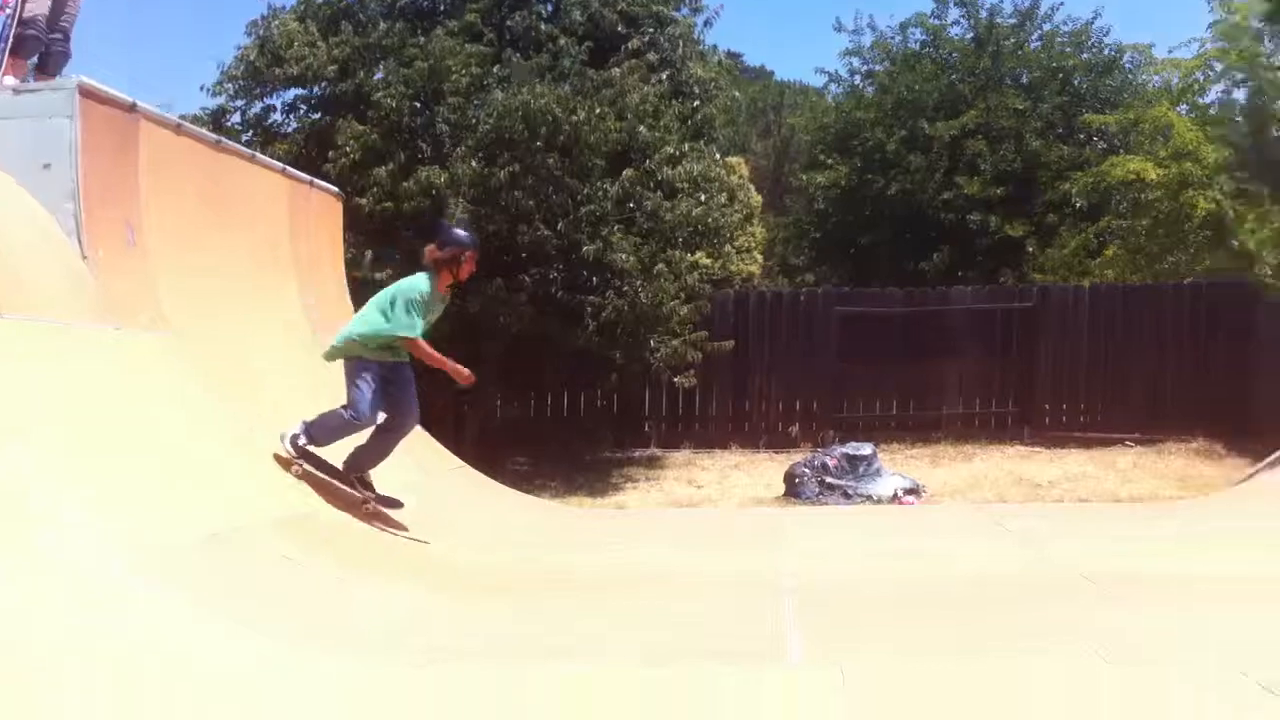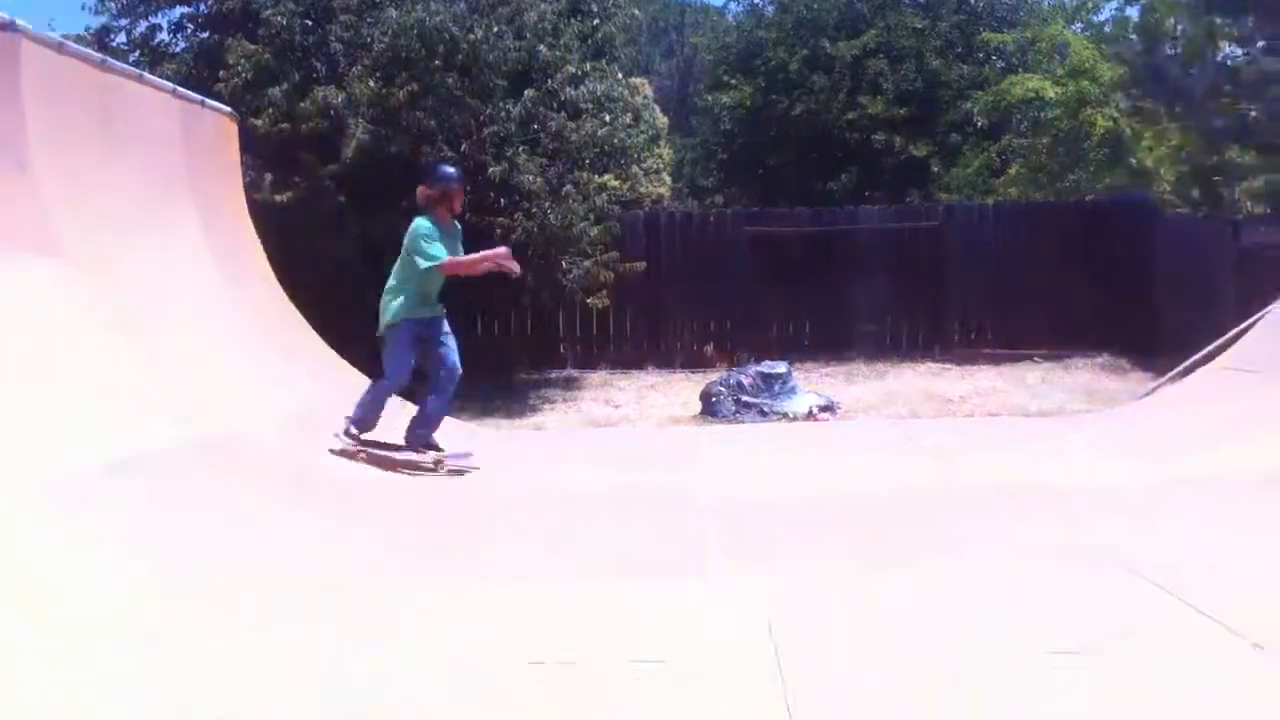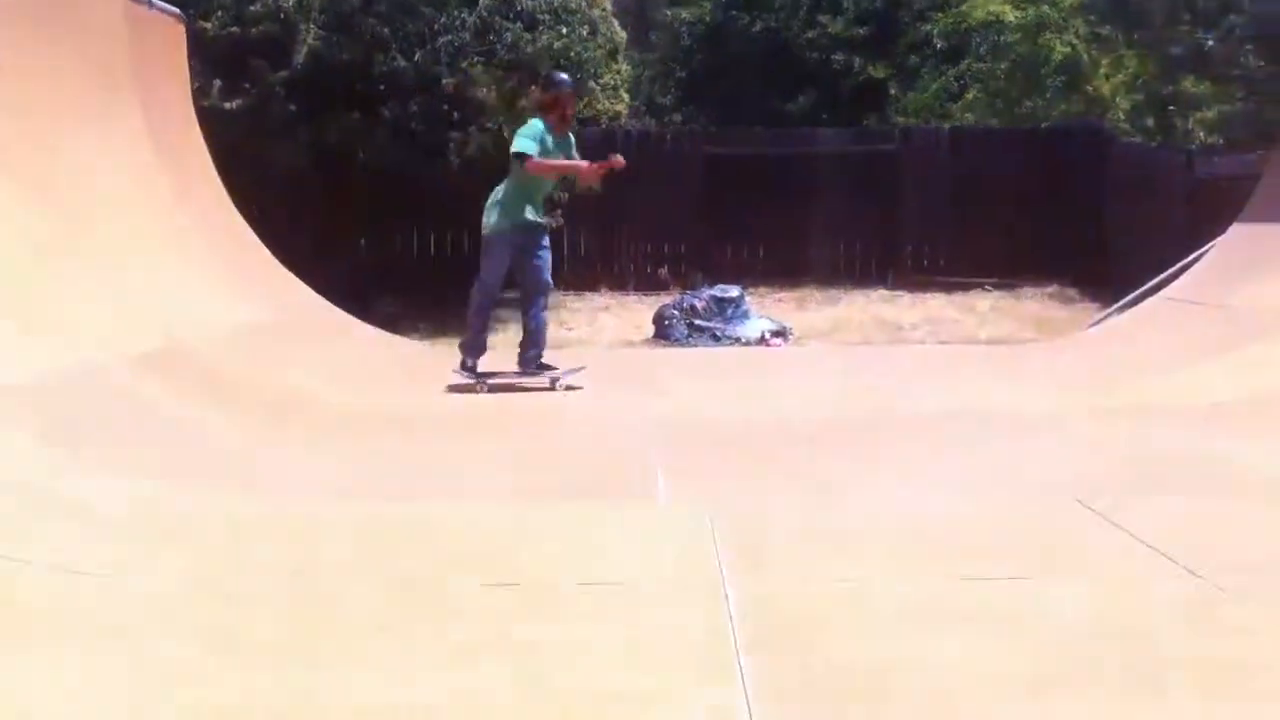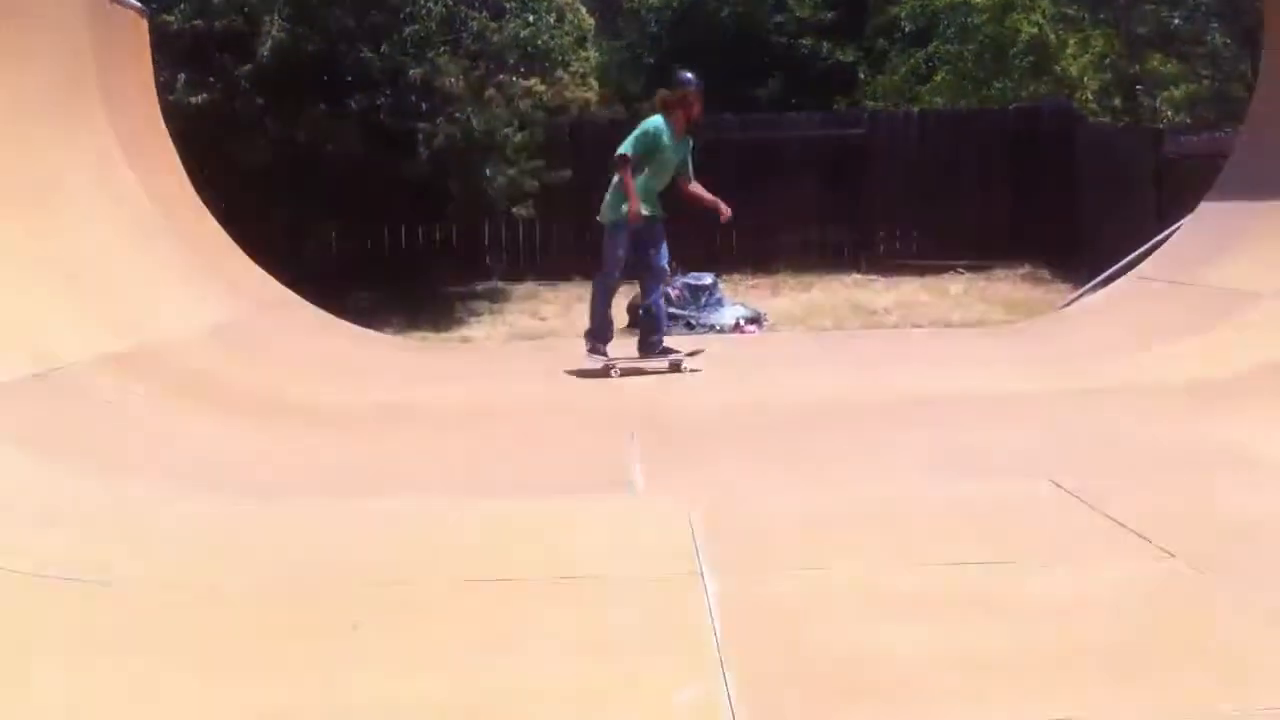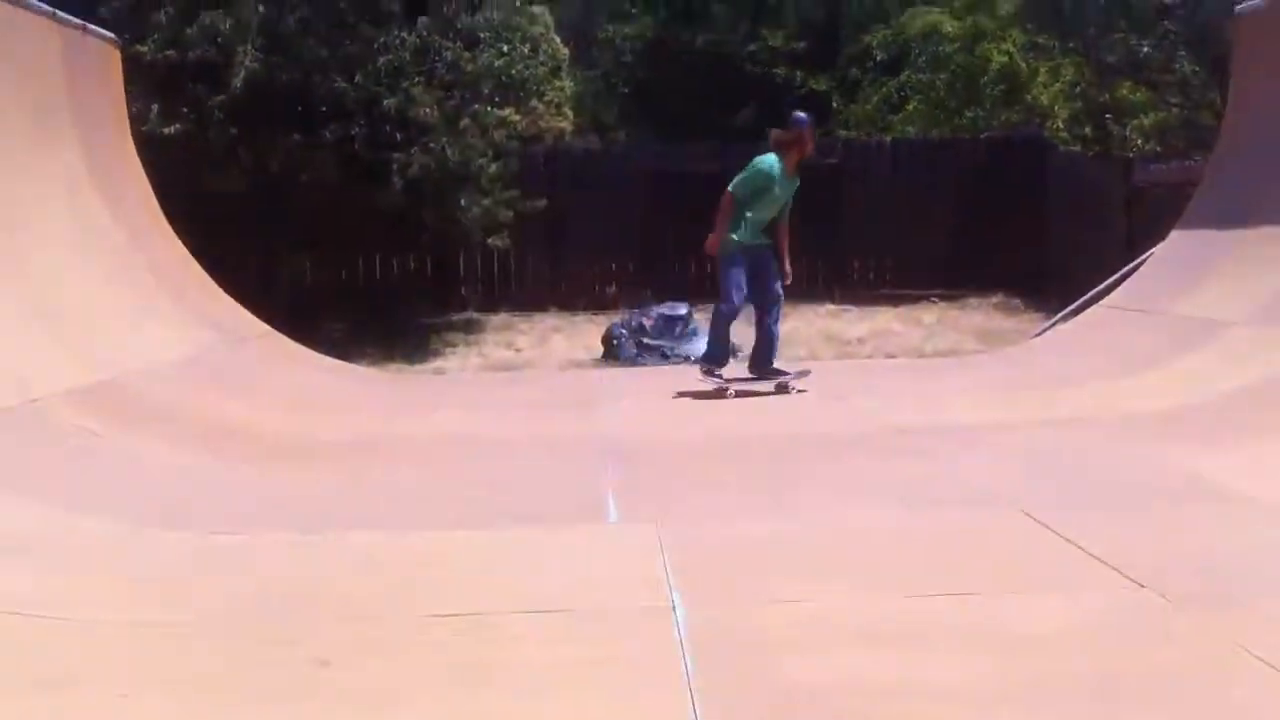
dt=0.2s
person 1, frame 1
left shoulder: (443, 294)
right shoulder: (416, 288)
right elbow: (411, 342)
right wrist: (453, 369)
left hip: (391, 353)
right hip: (363, 347)
left knee: (407, 417)
right knee: (362, 414)
left ankle: (357, 468)
right ankle: (303, 434)
person 1, frame 2
left shoulder: (452, 228)
right shoulder: (422, 228)
left elbow: (461, 267)
right elbow: (447, 266)
left wrist: (495, 263)
right wrist: (491, 255)
left hip: (430, 309)
right hip: (403, 309)
left knee: (451, 371)
right knee: (397, 375)
left ankle: (420, 435)
right ankle: (356, 425)
person 1, frame 3
left shoulder: (566, 138)
right shoulder: (534, 130)
left elbow: (582, 179)
right elbow: (526, 164)
left wrist: (607, 165)
right wrist: (572, 166)
left hip: (534, 218)
right hip: (506, 217)
left knee: (539, 287)
right knee: (489, 284)
left ankle: (531, 358)
right ankle: (470, 352)
person 1, frame 4
left shoulder: (685, 141)
right shoulder: (654, 126)
left elbow: (688, 185)
right elbow: (623, 161)
left wrist: (716, 203)
right wrist: (632, 199)
left hip: (650, 210)
right hip: (623, 208)
left knee: (656, 273)
right knee: (610, 274)
left ankle: (651, 343)
right ankle: (596, 339)
person 1, frame 5
left shoulder: (792, 178)
right shoulder: (766, 165)
left elbow: (782, 221)
right elbow: (730, 195)
left wrist: (785, 260)
right wrist: (717, 234)
left hip: (757, 240)
right hip: (733, 239)
left knee: (771, 298)
right knee: (732, 302)
left ankle: (763, 364)
right ankle: (712, 361)
